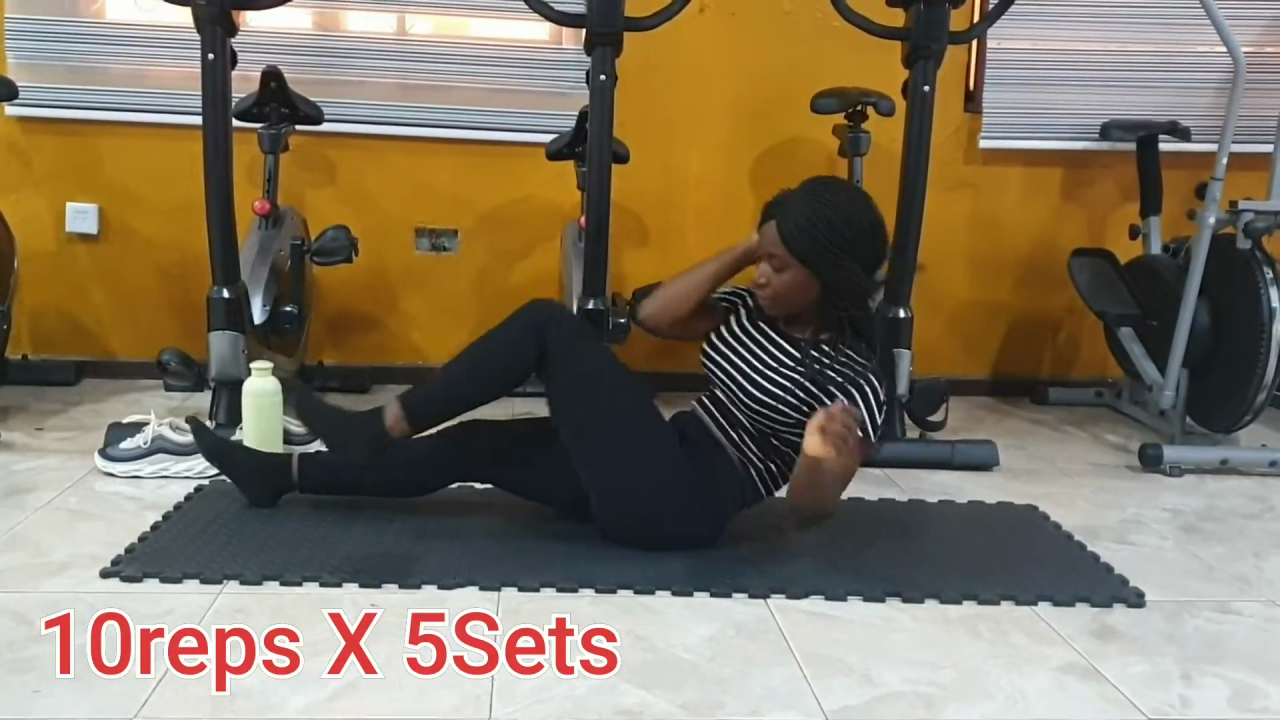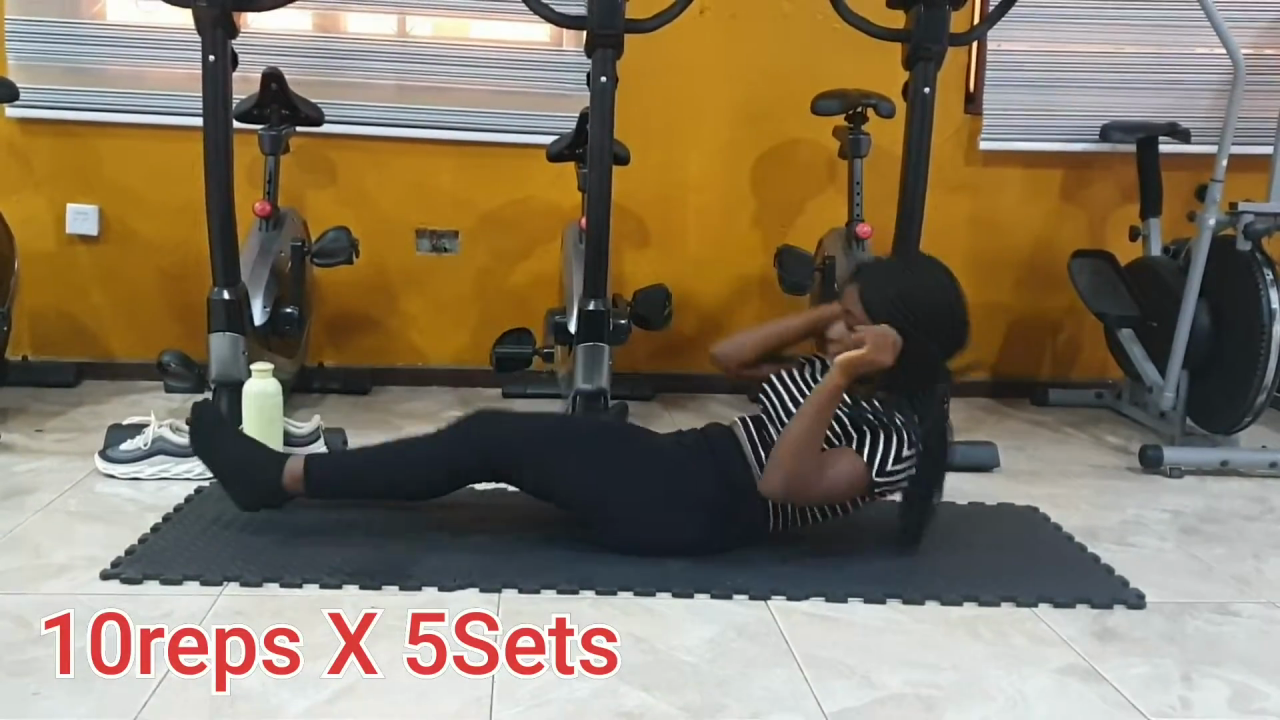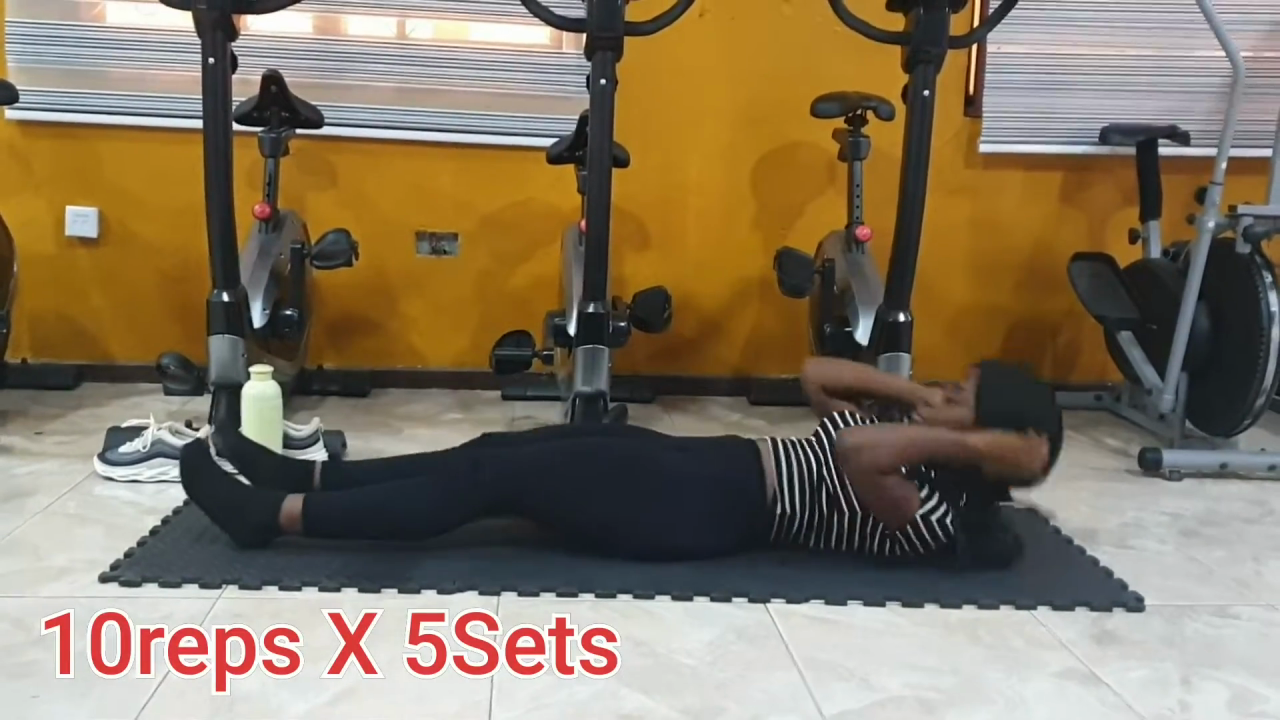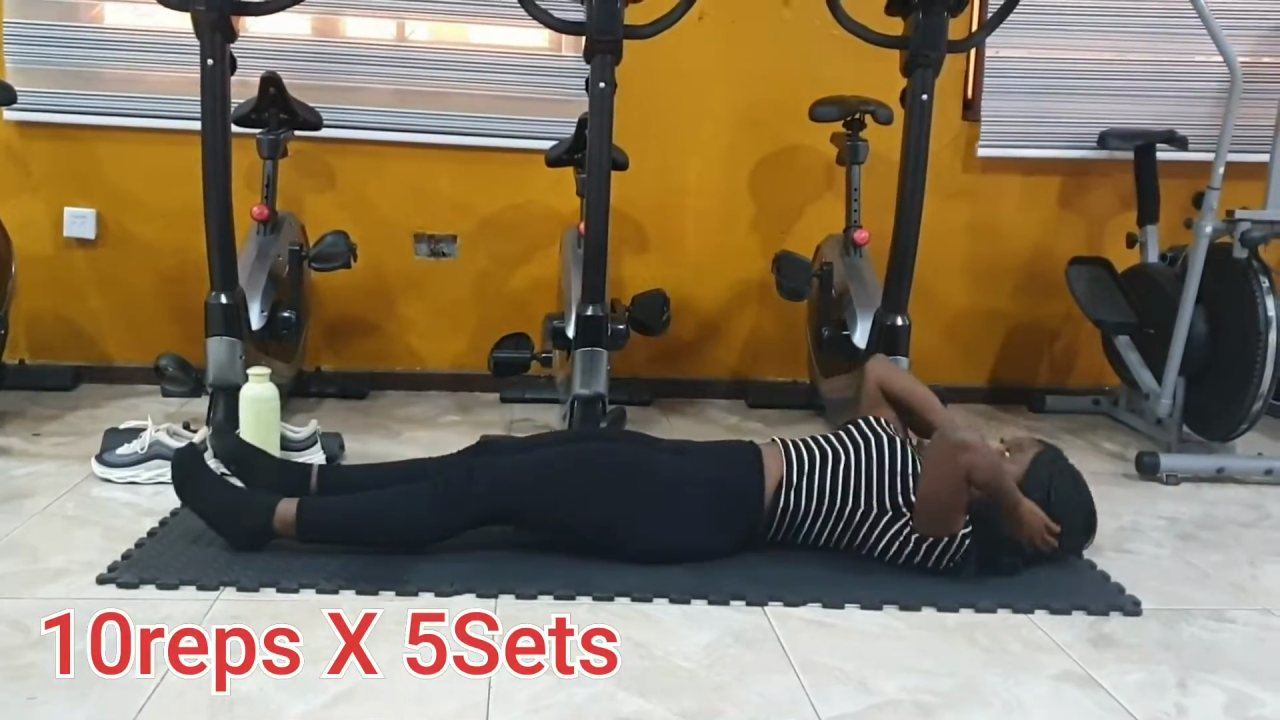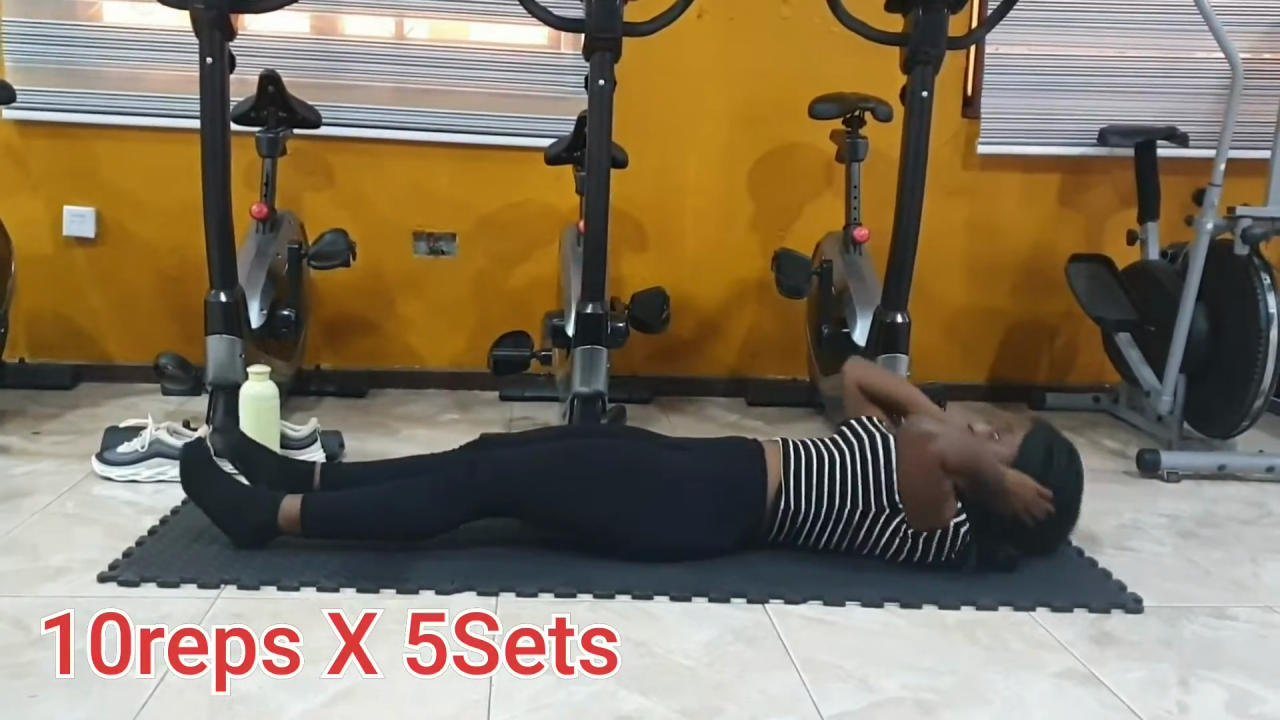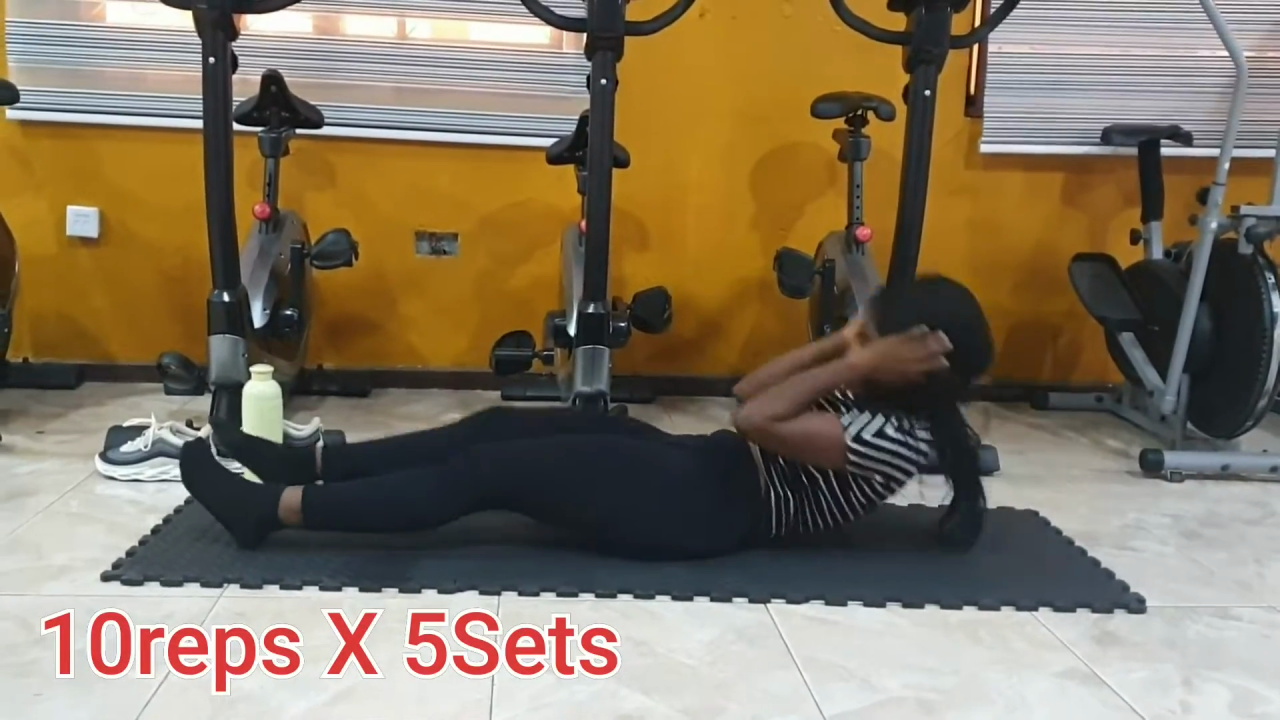
dt=0.3s
person 1, frame 1
left shoulder: (849, 381)
right shoulder: (755, 313)
left elbow: (810, 504)
right elbow: (653, 316)
left wrist: (823, 460)
right wrist: (742, 251)
left hip: (675, 507)
right hip: (652, 472)
left knee: (546, 323)
right knee: (466, 447)
left ankle: (388, 425)
right ankle: (282, 474)
person 1, frame 2
left shoulder: (893, 438)
right shoulder: (829, 369)
left elbow: (783, 485)
right elbow: (726, 354)
left wrist: (842, 383)
right wrist: (828, 315)
left hip: (689, 514)
right hip: (677, 475)
left knee: (488, 437)
right knee: (487, 454)
left ankle: (283, 478)
right ankle: (294, 473)
person 1, frame 3
left shoulder: (926, 515)
right shoulder: (905, 452)
left elbow: (858, 453)
right elbow: (817, 373)
left wrist: (984, 453)
right wrist: (917, 395)
left hip: (699, 510)
right hip: (699, 465)
left knee: (489, 480)
right knee: (494, 450)
left ankle: (275, 515)
right ankle: (305, 475)
person 1, frame 4
left shoulder: (941, 534)
right shoulder: (901, 453)
left elbow: (957, 452)
right elbow: (878, 370)
left wrist: (1012, 503)
right wrist: (955, 428)
left hip: (696, 512)
right hip: (700, 466)
left knee: (483, 491)
right knee: (492, 457)
left ankle: (270, 518)
right ankle: (300, 478)
person 1, frame 5
left shoulder: (941, 523)
right shoulder: (910, 459)
left elbow: (936, 446)
right elbow: (854, 375)
left wrist: (1006, 491)
right wrist: (940, 412)
left hip: (702, 509)
right hip: (707, 467)
left knee: (488, 483)
right knee: (493, 452)
left ankle: (272, 513)
right ankle: (303, 475)
person 1, frame 6
left shoulder: (896, 441)
right shoulder: (878, 404)
left elbow: (757, 421)
right elbow: (753, 393)
left wrist: (852, 362)
right wrist: (844, 352)
left hip: (697, 508)
right hip: (693, 466)
left knee: (484, 473)
right knee: (494, 425)
left ankle: (274, 508)
right ankle: (307, 461)
